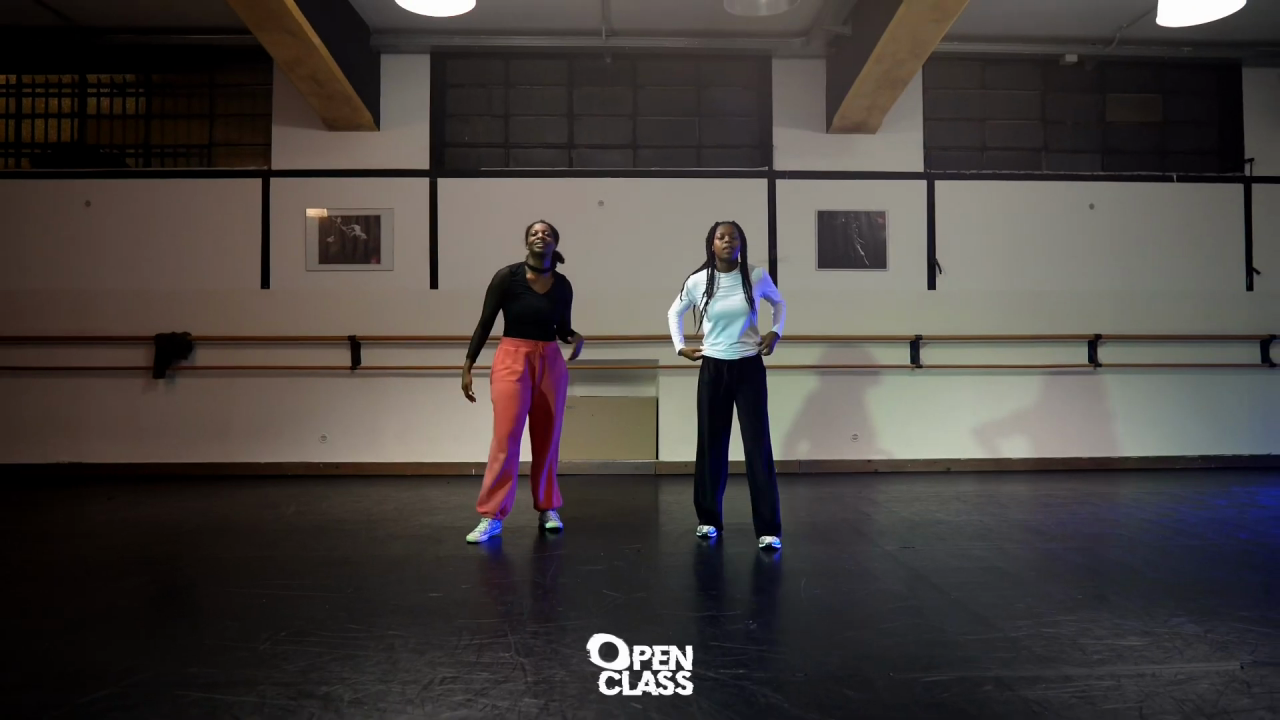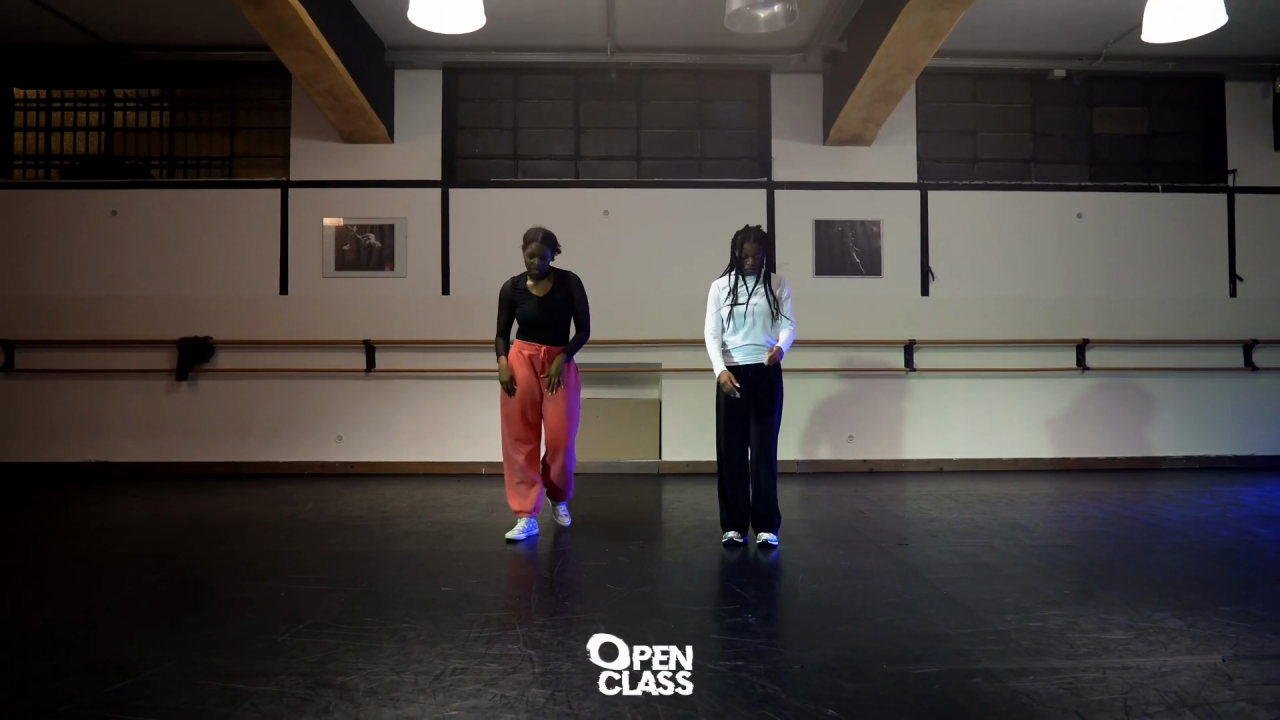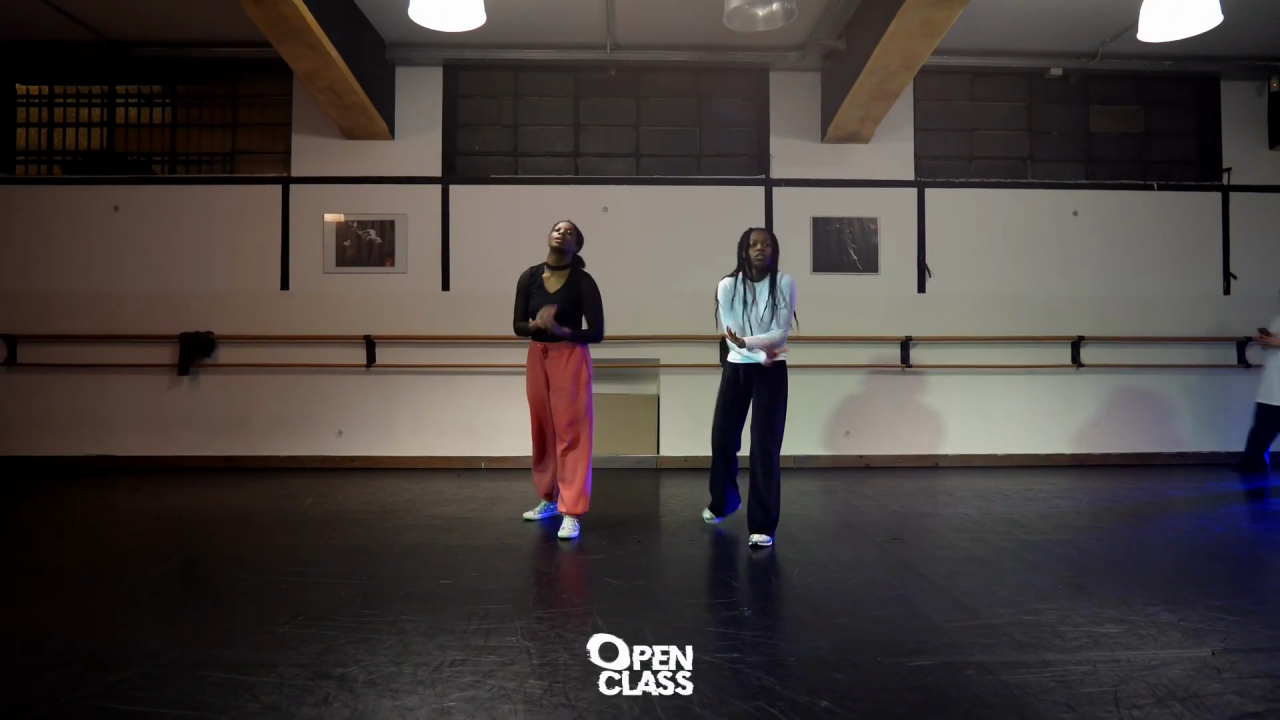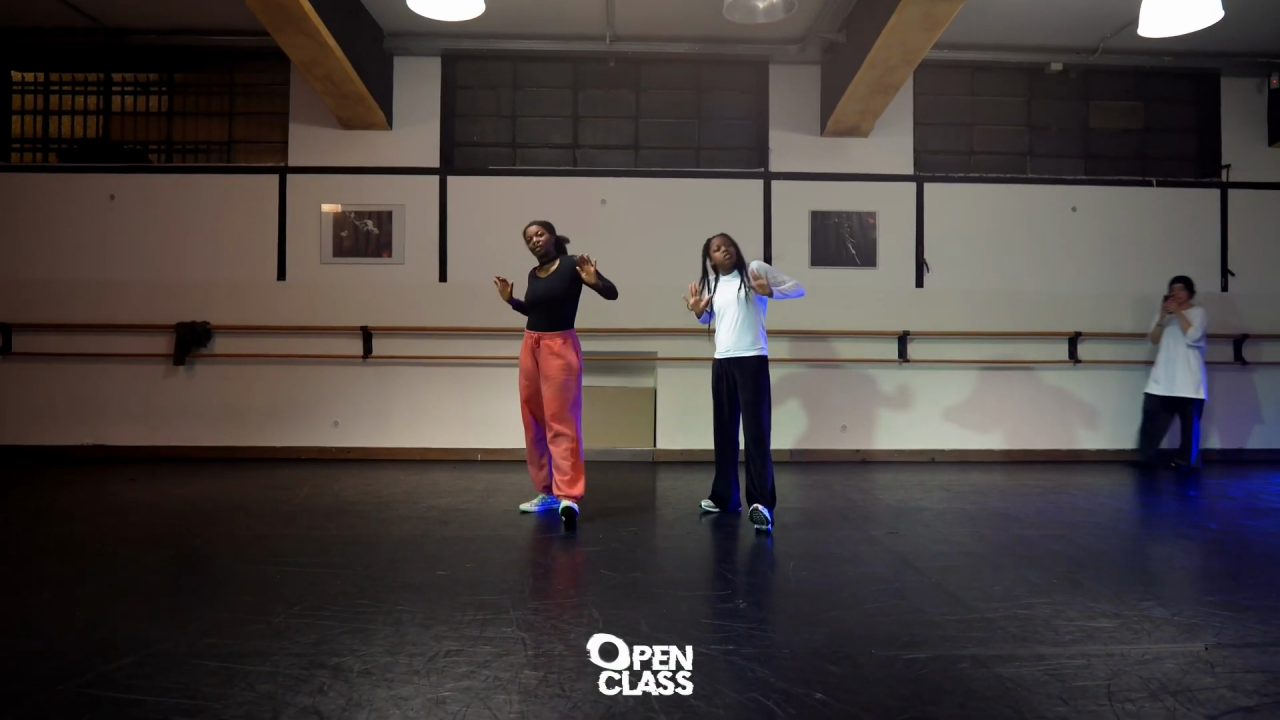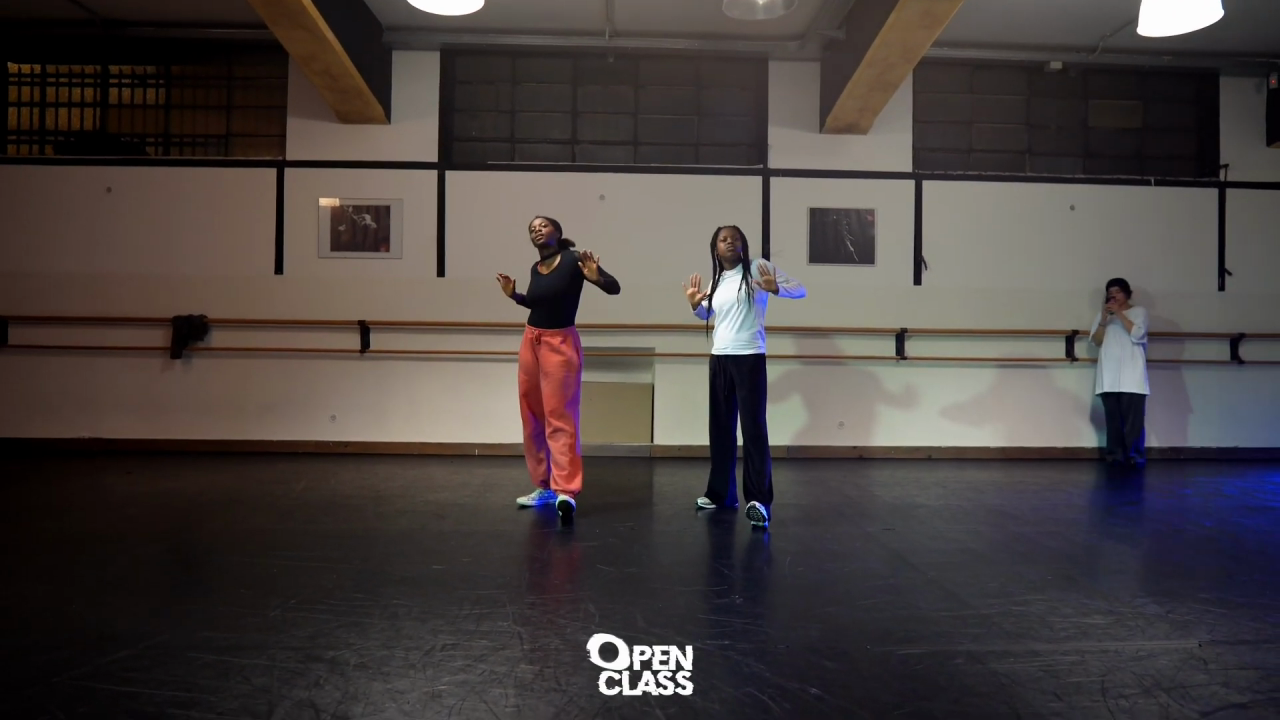
dt=1s
person 1, frame 1
left shoulder: (757, 276)
right shoulder: (697, 281)
left elbow: (778, 303)
right elbow: (674, 313)
left wrist: (776, 332)
right wrist: (680, 345)
left hip: (750, 368)
right hip: (713, 369)
left knee: (758, 446)
right knee: (711, 444)
left ankle: (768, 528)
right ankle: (709, 518)
person 1, frame 2
left shoulder: (778, 285)
right shoulder: (720, 287)
left elbow: (788, 327)
right elbow: (712, 334)
left wrist: (779, 348)
right wrist: (721, 369)
left hip: (767, 374)
right hip: (732, 373)
left knee: (763, 450)
right knee: (731, 451)
left ankle: (766, 525)
right ankle: (734, 524)
person 1, frame 3
left shoulder: (784, 282)
right shoulder: (728, 286)
left elbow: (781, 332)
right elbow: (730, 336)
left wrist: (749, 342)
right wrist: (759, 351)
left hip: (772, 371)
right hip: (737, 368)
left knee: (765, 445)
right knee: (723, 438)
left ankle: (763, 525)
right ankle: (722, 501)
person 1, frame 4
left shoulder: (756, 269)
right shoulder: (712, 284)
left elbow: (798, 289)
right elbow: (708, 319)
left wrist: (771, 292)
right wrist: (698, 311)
left hip: (752, 360)
right hip: (722, 361)
left knee: (756, 431)
right knee: (724, 430)
left ankle: (762, 503)
right ankle: (724, 496)
person 1, frame 5
left shoulder: (758, 268)
right shoulder: (717, 280)
left elbow: (800, 290)
right elbow: (707, 314)
left wrist: (776, 288)
right wrist: (696, 305)
left hip: (750, 357)
right hip: (719, 359)
left knee: (753, 427)
right knee: (721, 427)
left ankle: (759, 499)
right ankle: (721, 492)
person 2, frame 1
left shoulder: (562, 285)
right shoulder: (507, 277)
right elbow: (485, 323)
left wrist: (574, 337)
right wrist: (467, 366)
left hip: (550, 362)
right hip: (512, 359)
left knee: (547, 438)
right knee: (506, 437)
left ankle: (548, 508)
right ankle: (492, 517)
person 2, frame 2
left shoulder: (569, 283)
right shoulder: (512, 288)
left elbow: (584, 331)
right elbow: (502, 333)
left wrist: (563, 359)
right wrist: (502, 362)
left hip: (559, 363)
right hip: (520, 363)
left knee: (561, 438)
right knee: (520, 441)
left ankle: (558, 499)
right ankle: (527, 516)
person 2, frame 3
left shoulder: (583, 283)
right shoulder: (529, 278)
left elbow: (597, 333)
right elbow: (518, 323)
left wrist: (564, 331)
right wrist: (537, 324)
left hip: (570, 359)
right hip: (538, 358)
left knee: (571, 435)
right knee: (543, 431)
left ankle: (571, 513)
right ankle: (549, 498)
person 2, frame 4
left shoulder: (572, 265)
right shoulder: (533, 274)
left elbow: (612, 293)
left wrist: (594, 282)
right wrist: (510, 299)
left hip: (560, 347)
right hip: (531, 347)
left knee: (561, 421)
right knee: (534, 422)
left ankle: (568, 495)
right ankle: (546, 491)
person 2, frame 5
left shoulder: (574, 260)
right shoulder: (536, 268)
left elbow: (615, 288)
left wrist: (596, 278)
right wrist: (513, 295)
left hip: (560, 344)
right hip: (531, 342)
left knee: (560, 417)
right knee: (533, 417)
left ankle: (566, 490)
right ankle: (544, 485)
